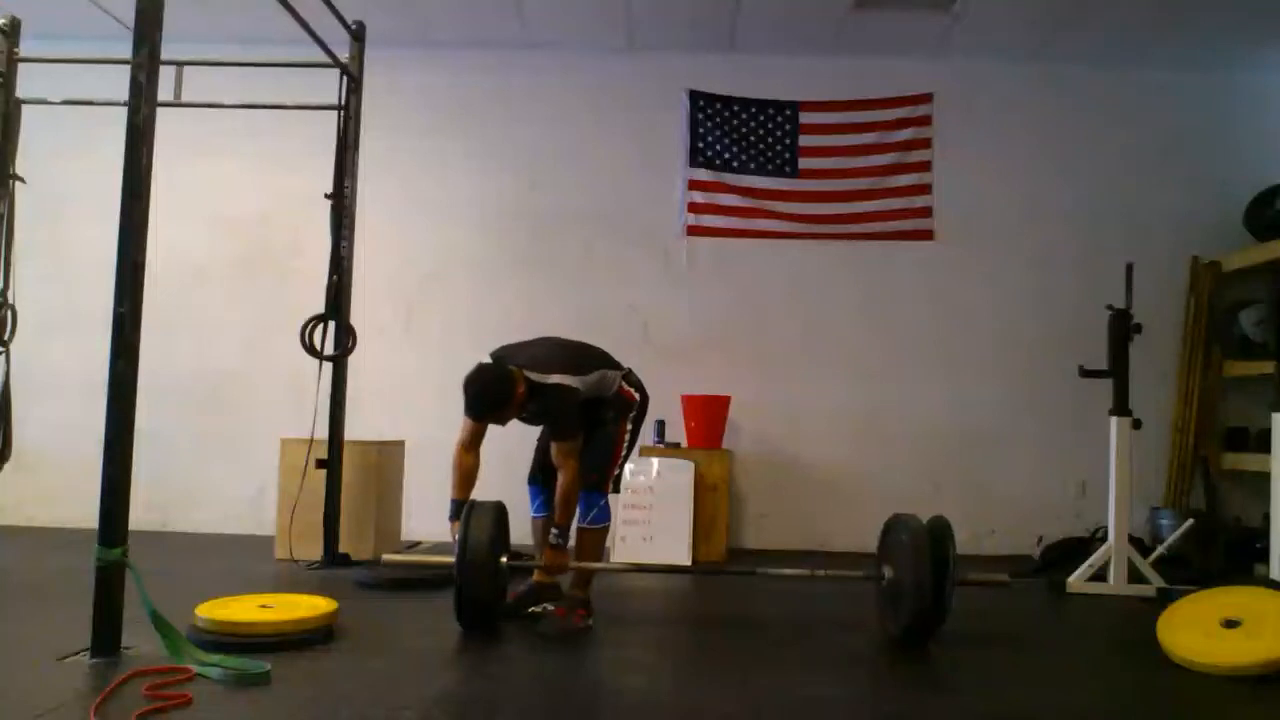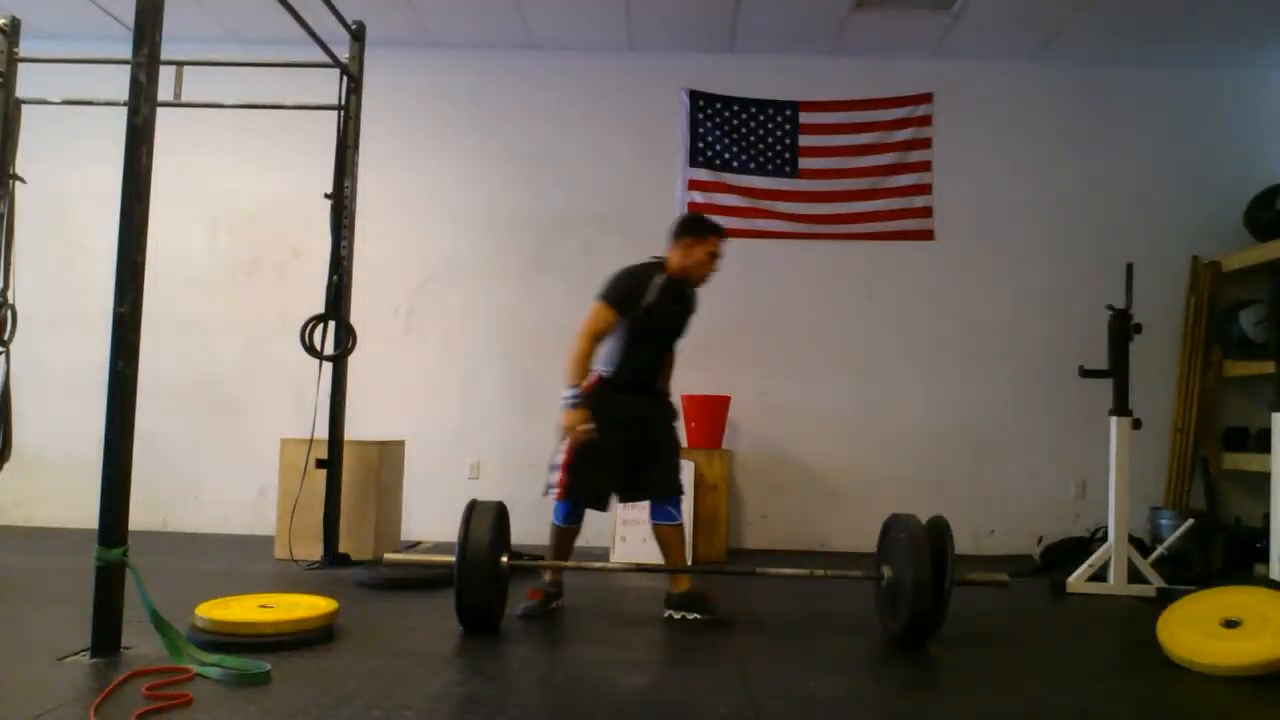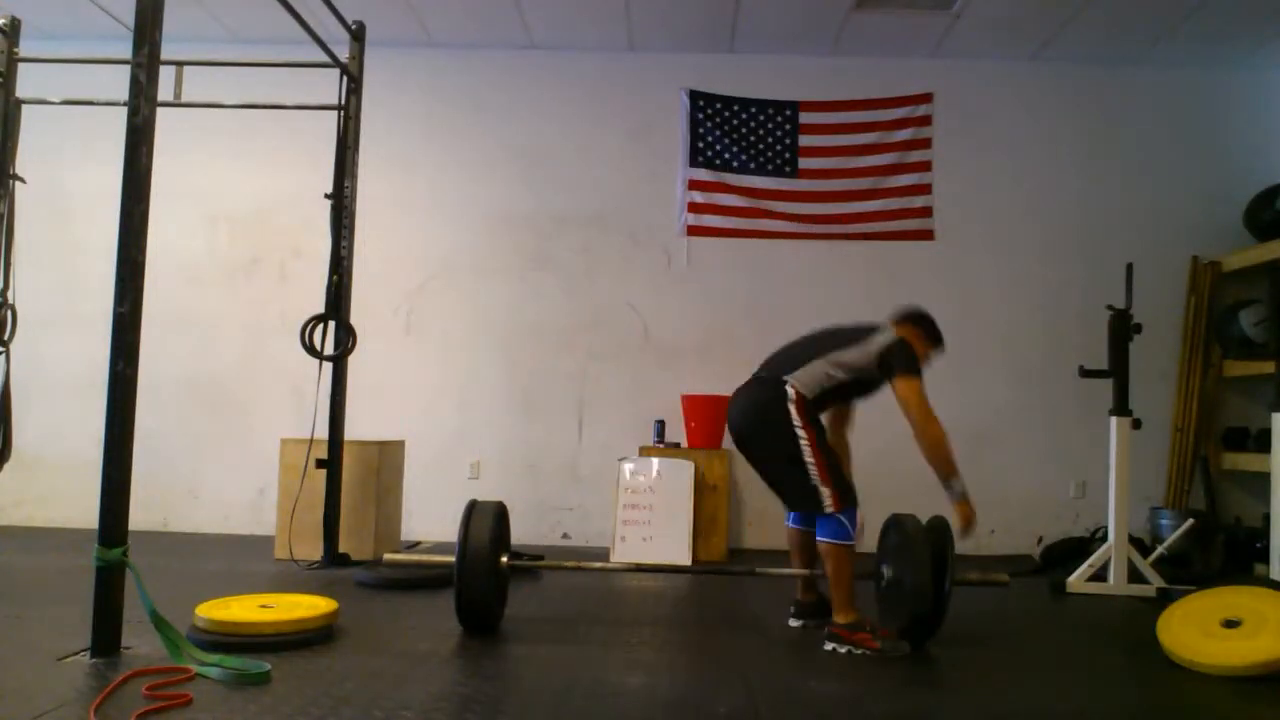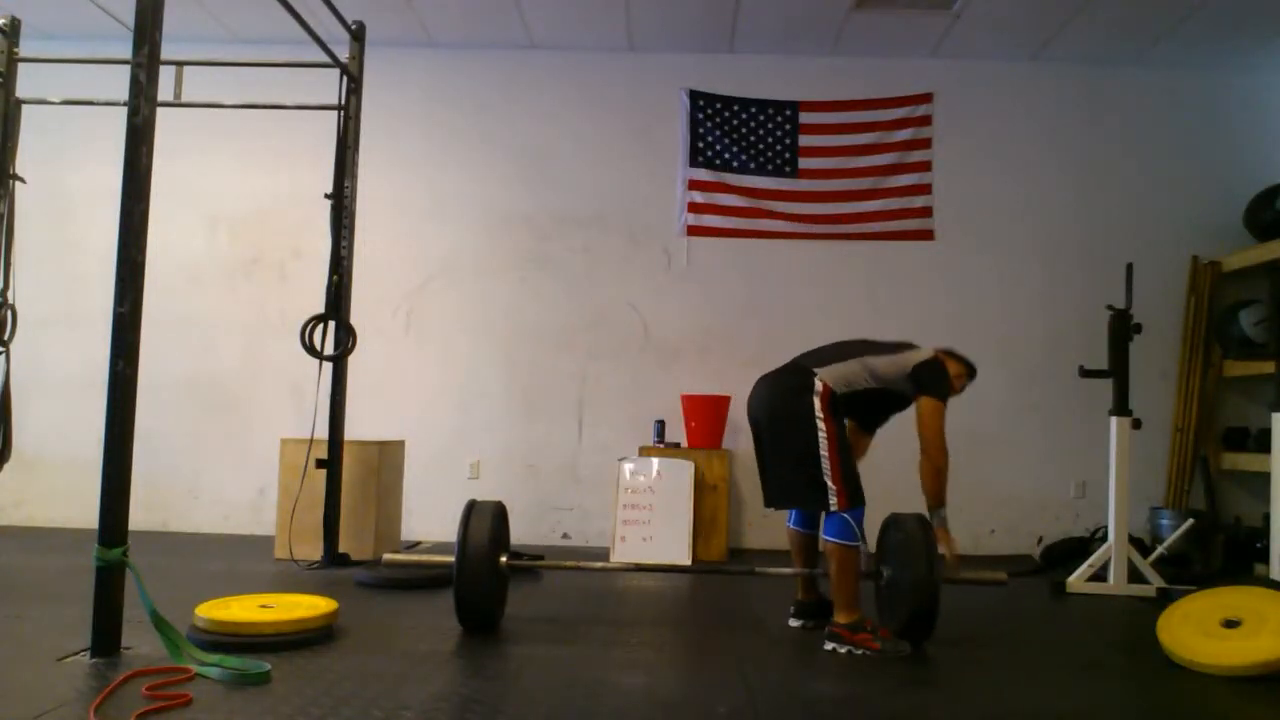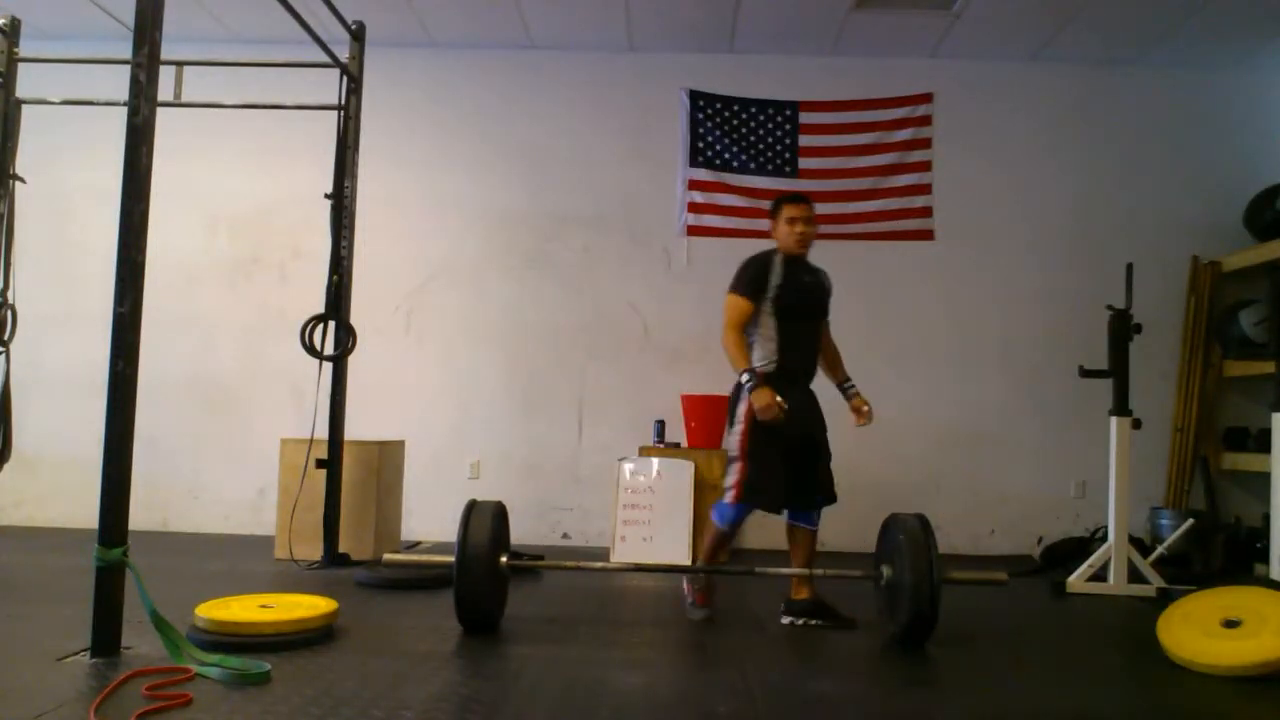
dt=1s
person 1, frame 1
left shoulder: (557, 393)
right shoulder: (491, 378)
left elbow: (567, 471)
right elbow: (466, 447)
left wrist: (558, 541)
right wrist: (457, 515)
left hip: (618, 400)
right hip: (581, 401)
left knee: (591, 488)
right knee: (540, 483)
left ankle: (578, 598)
right ankle: (544, 585)
person 1, frame 2
left shoulder: (686, 297)
right shoulder: (634, 281)
right elbow: (587, 338)
left wrist: (665, 399)
right wrist: (574, 401)
left hip: (649, 401)
right hip: (605, 396)
left knee: (667, 495)
right knee: (573, 495)
left ankle: (682, 592)
right ankle: (551, 585)
person 1, frame 3
left shoulder: (856, 343)
right shoulder: (896, 346)
left elbow: (837, 432)
right elbow: (925, 424)
left wrist: (840, 479)
right wrist: (957, 492)
left hip: (747, 404)
right hip: (777, 405)
left knee: (810, 501)
right knee: (837, 505)
left ankle: (806, 601)
right ankle: (845, 625)
person 1, frame 4
left shoulder: (881, 391)
right shoulder: (930, 367)
left elbow: (853, 447)
right elbow: (933, 453)
left wrist: (855, 542)
right wrist: (938, 518)
left hip: (768, 394)
right hip: (800, 399)
left knee: (805, 498)
right knee: (843, 505)
left ankle: (807, 601)
right ankle: (846, 625)
person 1, frame 5
left shoulder: (818, 279)
right shoulder: (759, 268)
right elbow: (732, 329)
left wrist: (849, 390)
right wrist: (753, 385)
left hip: (799, 395)
right hip: (766, 392)
left knee: (809, 498)
right knee: (744, 494)
left ankle: (801, 598)
right ankle: (700, 574)
